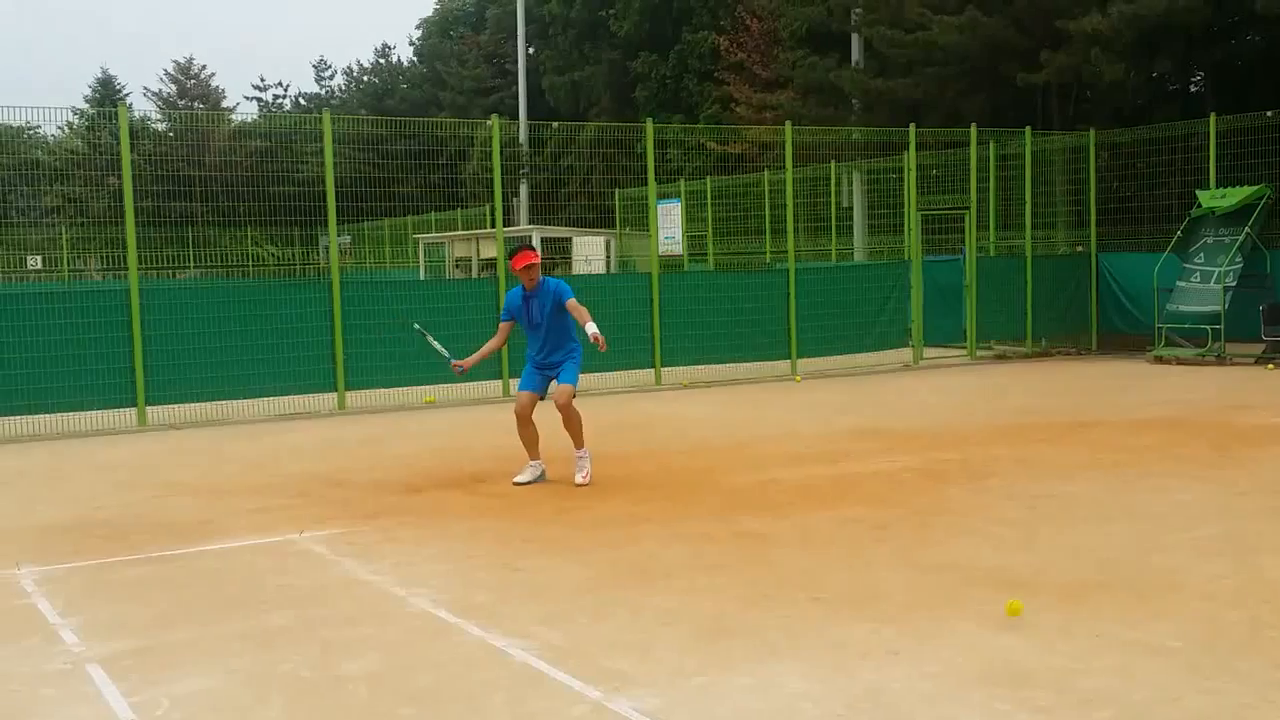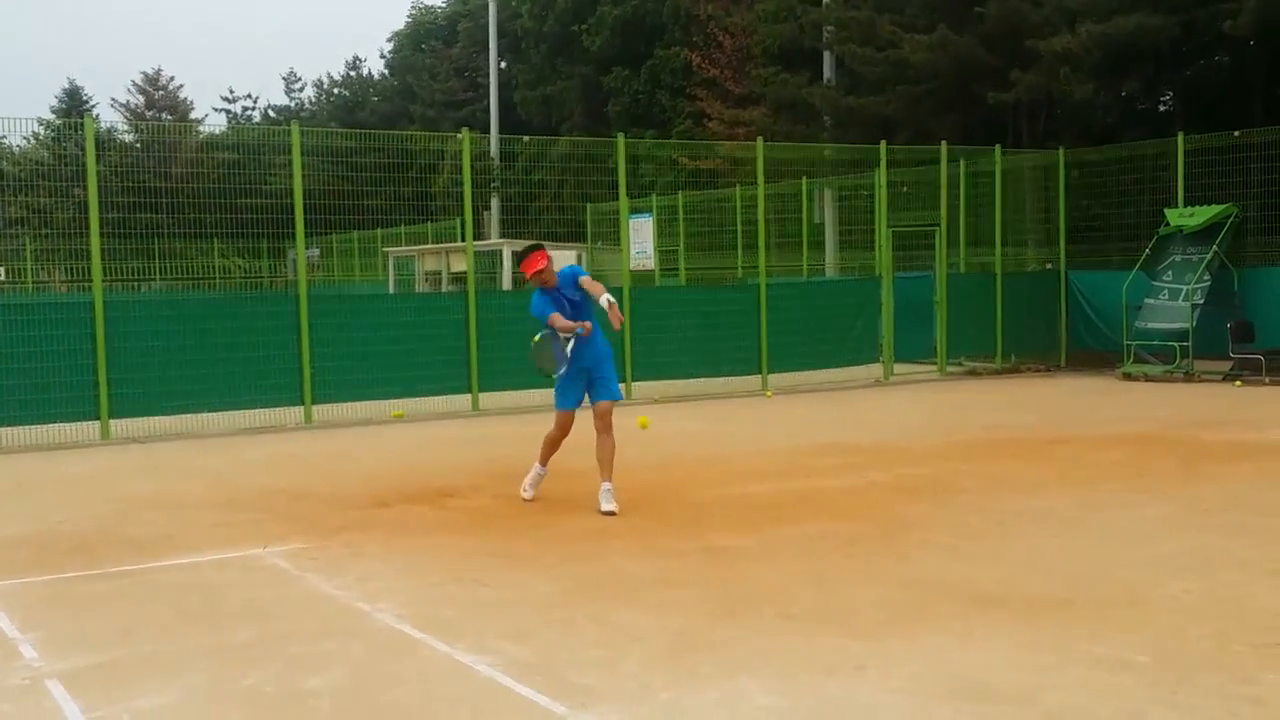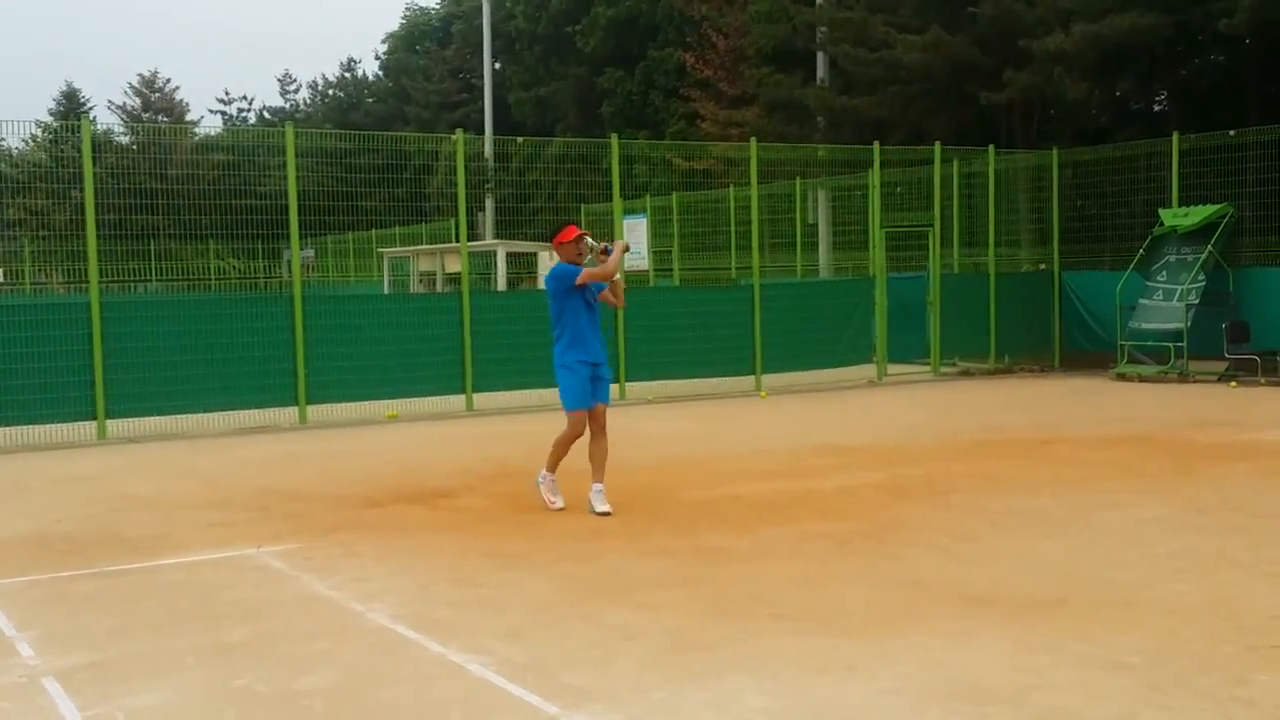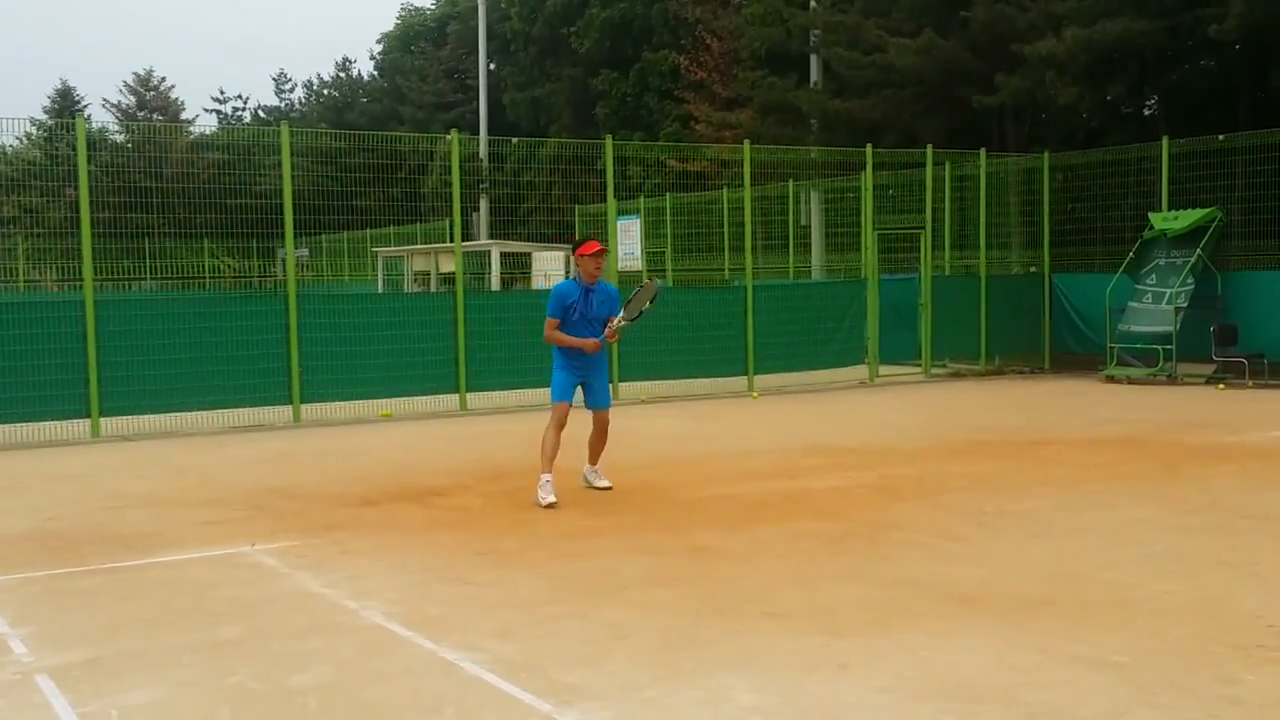
dt=0.7s
person 1, frame 1
left shoulder: (557, 287)
right shoulder: (512, 298)
left elbow: (576, 309)
right elbow: (499, 338)
left wrist: (592, 328)
right wrist: (470, 361)
left hip: (567, 357)
right hip: (537, 361)
left knee: (563, 402)
right knee: (521, 410)
left ankle: (581, 455)
right ankle: (536, 466)
person 1, frame 2
left shoulder: (571, 273)
right shoulder: (539, 302)
left elbow: (591, 285)
right elbow: (560, 324)
left wrist: (607, 300)
right wrist: (577, 327)
left hip: (599, 358)
right hip: (571, 366)
left knee: (604, 422)
right knee: (562, 427)
left ankle: (606, 490)
right ankle: (539, 470)
person 1, frame 3
left shoulder: (586, 279)
right shoulder: (559, 273)
left elbow: (618, 301)
right elbow: (606, 272)
left wrist: (609, 265)
right wrist: (619, 248)
left hip: (596, 359)
right hip: (572, 361)
left knee: (598, 424)
right knee: (577, 427)
left ankle: (597, 491)
right ankle: (548, 476)
person 1, frame 4
left shoulder: (610, 292)
right shoulder: (562, 291)
left elbow: (612, 327)
right elbow: (549, 333)
left wrist: (612, 333)
right wrist: (582, 343)
left hip: (597, 365)
right hip: (566, 364)
left knee: (602, 422)
right knee: (558, 418)
left ankle: (591, 470)
right ankle: (545, 483)
